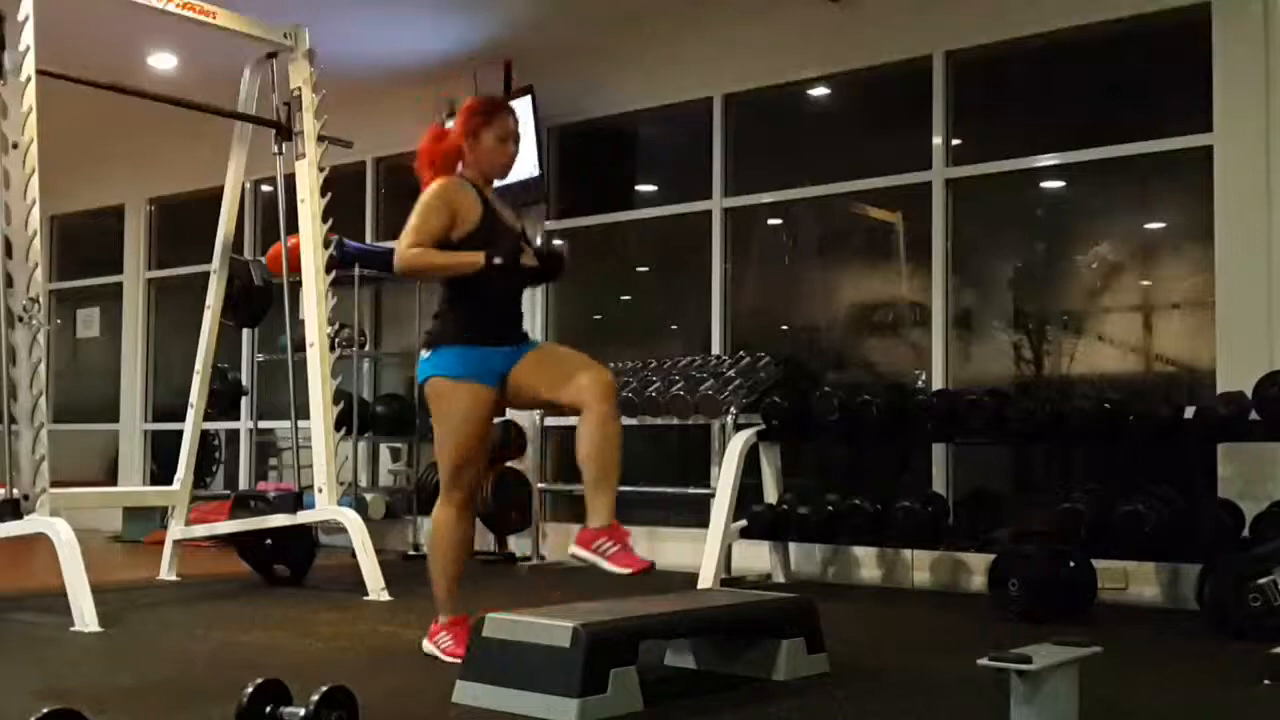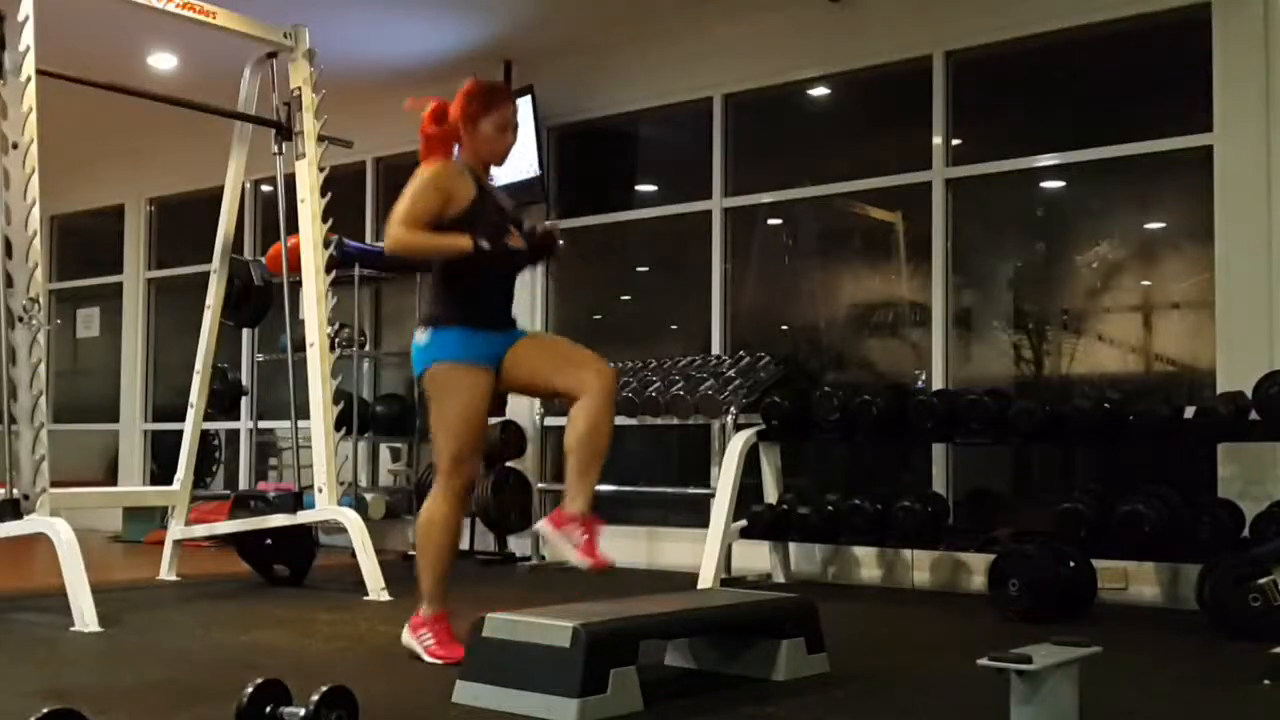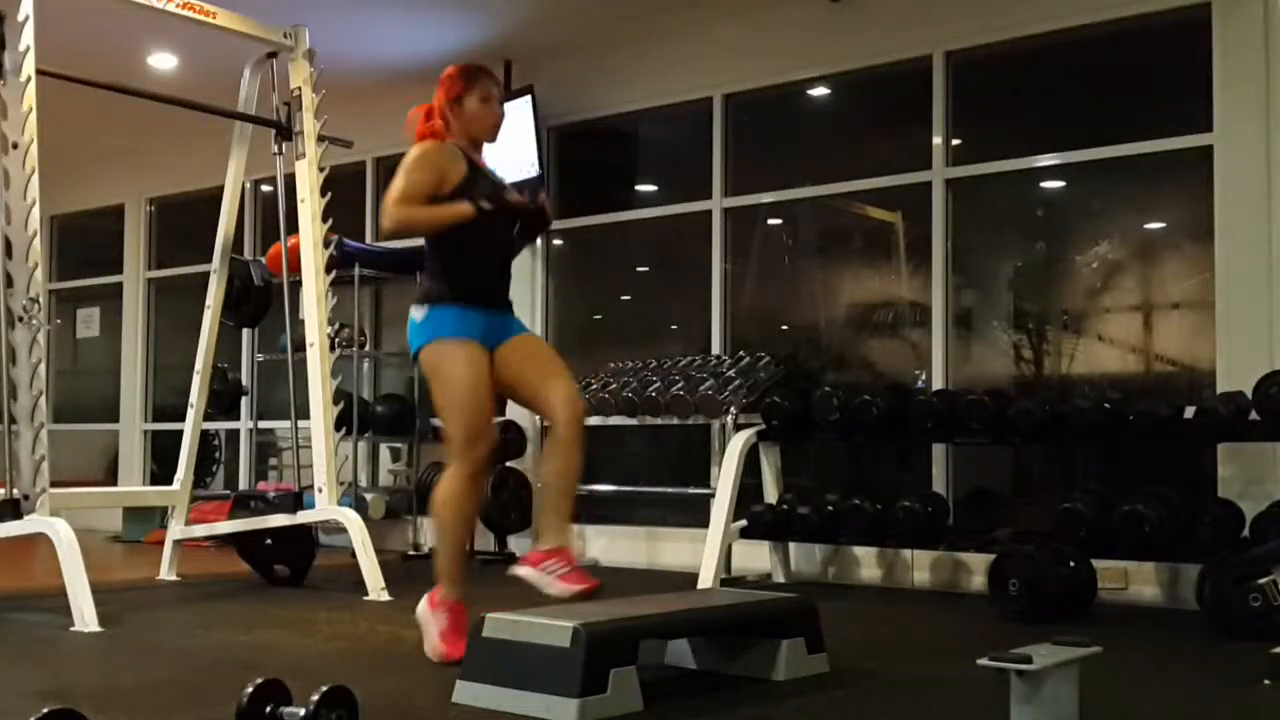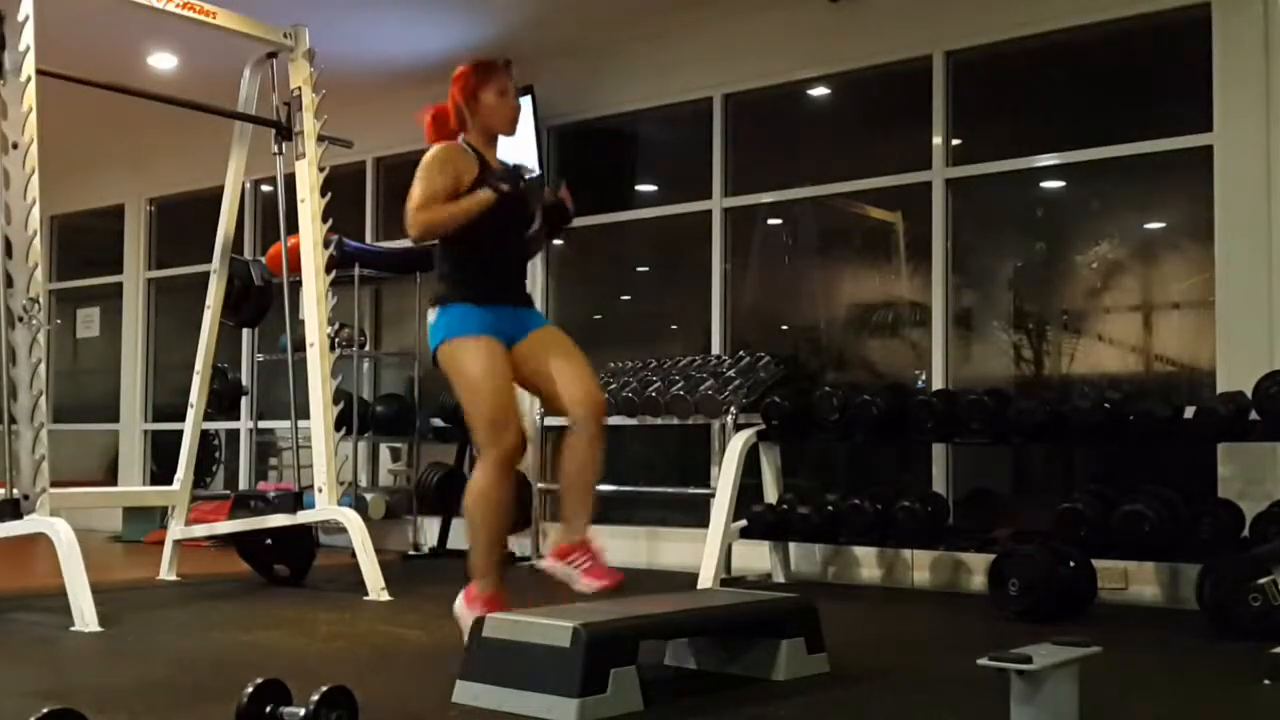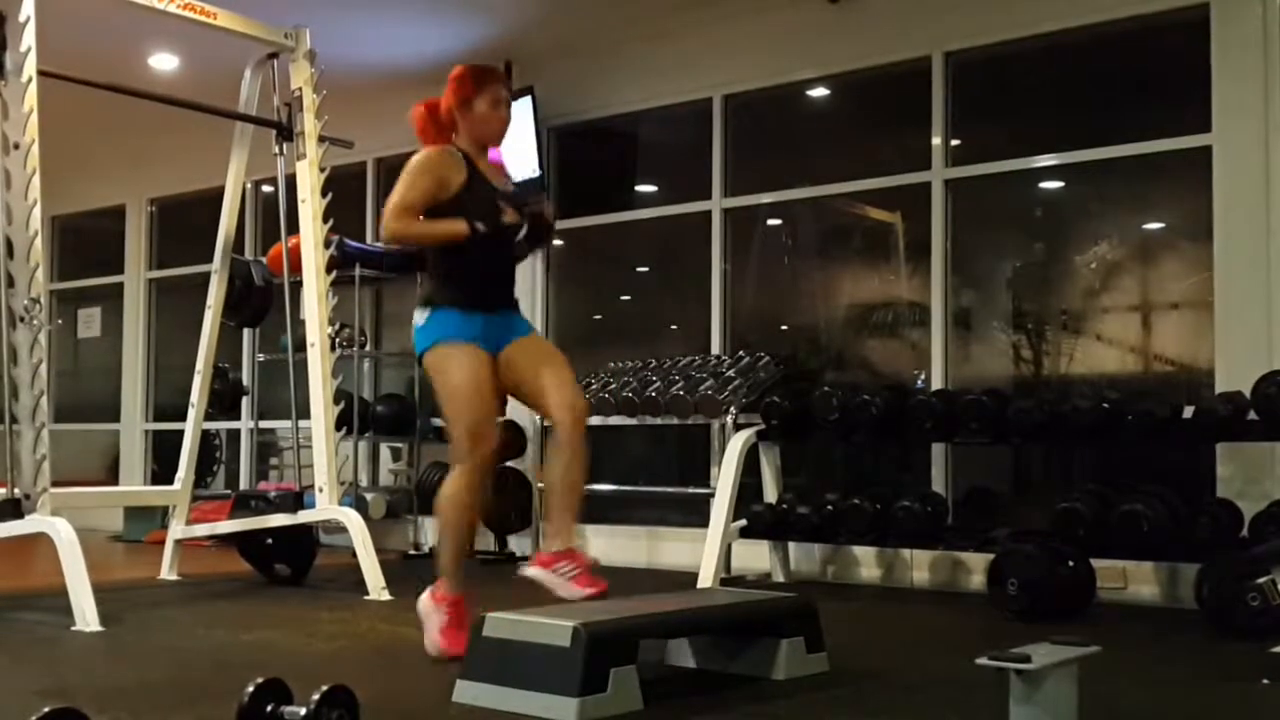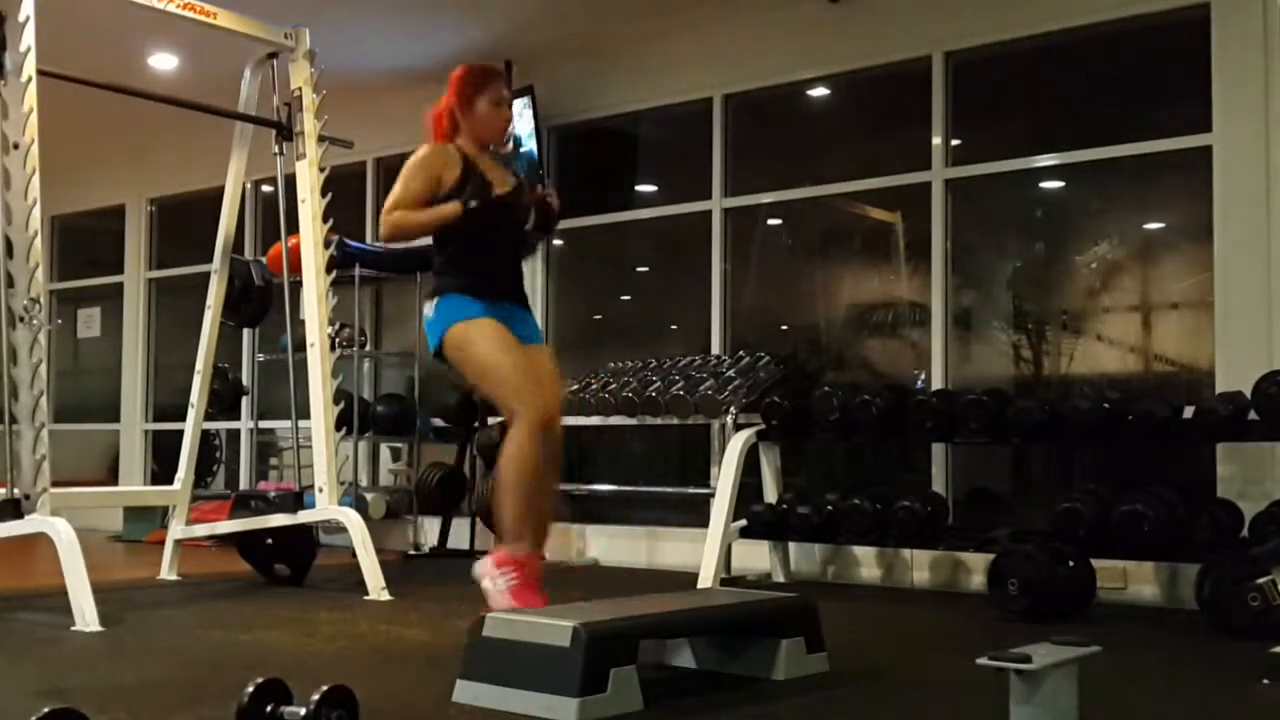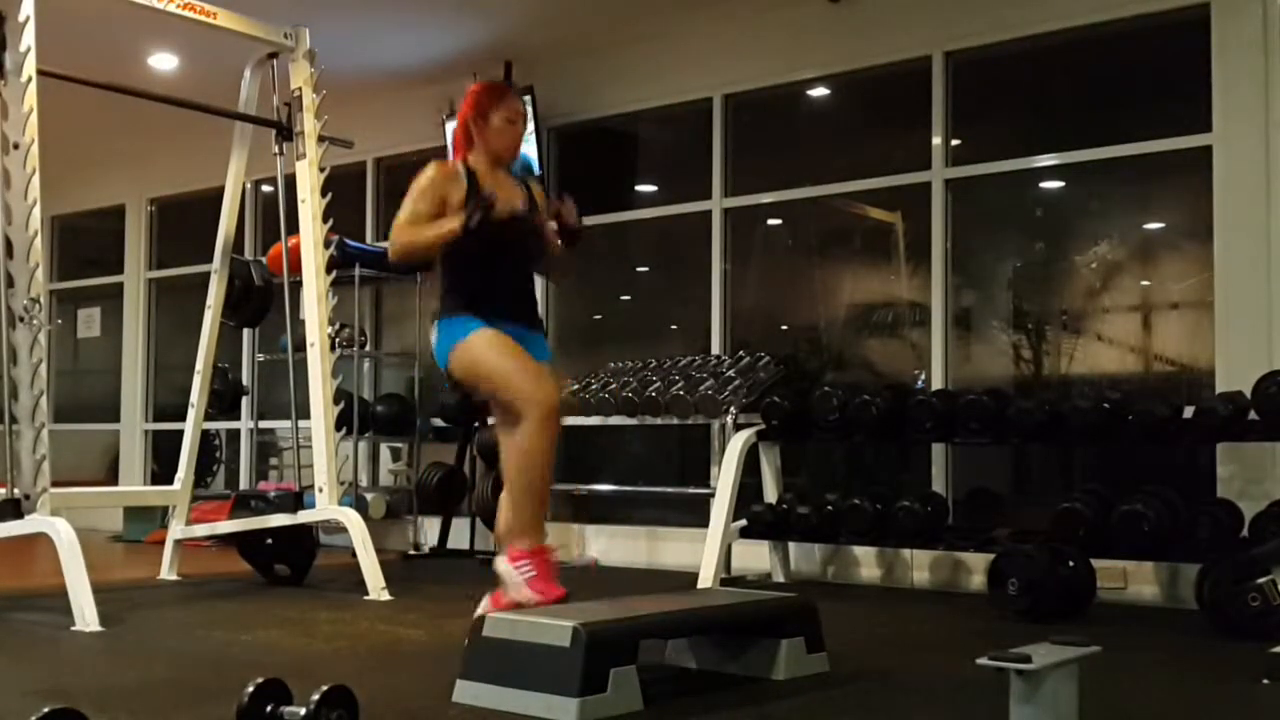
dt=0.7s
person 1, frame 1
left shoulder: (501, 207)
right shoulder: (448, 192)
right elbow: (407, 257)
left wrist: (535, 266)
right wrist: (490, 259)
left hip: (513, 347)
right hip: (459, 351)
left knee: (598, 388)
right knee: (460, 486)
left ankle: (601, 531)
right ankle: (447, 624)
person 1, frame 2
left shoulder: (496, 192)
right shoulder: (443, 176)
right elbow: (397, 238)
left wrist: (533, 249)
right wrist: (477, 244)
left hip: (502, 334)
right hip: (454, 336)
left knee: (598, 378)
right knee: (456, 476)
left ankle: (573, 517)
right ankle: (428, 618)
person 1, frame 3
left shoulder: (487, 176)
right shoulder: (433, 157)
right elbow: (392, 219)
left wrist: (527, 225)
right wrist: (473, 209)
left hip: (497, 319)
right hip: (448, 318)
left knee: (568, 409)
right knee: (471, 455)
left ankle: (547, 551)
right ankle: (445, 600)
person 1, frame 4
left shoulder: (510, 175)
right shoulder: (449, 157)
right elbow: (418, 225)
left wrist: (549, 223)
right wrist: (491, 195)
left hip: (518, 312)
right hip: (466, 315)
left knee: (589, 401)
right knee: (501, 447)
left ankle: (572, 544)
right ankle: (482, 593)
person 1, frame 5
left shoulder: (498, 179)
right shoulder: (434, 163)
right elbow: (391, 225)
left wrist: (535, 234)
right wrist: (472, 228)
left hip: (503, 320)
right hip: (451, 321)
left knee: (570, 408)
right knee: (477, 456)
left ankle: (557, 552)
right ankle: (446, 593)
person 1, frame 6
left shoulder: (510, 175)
right shoulder: (436, 159)
right elbow: (389, 226)
left wrist: (543, 218)
right wrist: (465, 206)
left hip: (514, 308)
right hip: (459, 306)
left knee: (548, 434)
right knee: (536, 412)
left ankle: (523, 566)
right ankle: (513, 555)
person 1, frame 7
left shoulder: (528, 188)
right shoulder: (444, 177)
left elbow: (544, 267)
right elbow: (400, 247)
left wrist: (562, 235)
right wrist: (466, 223)
left hip: (525, 328)
right hip: (468, 327)
left knee: (534, 440)
right knee: (539, 403)
left ankle: (506, 599)
right ankle: (525, 551)
